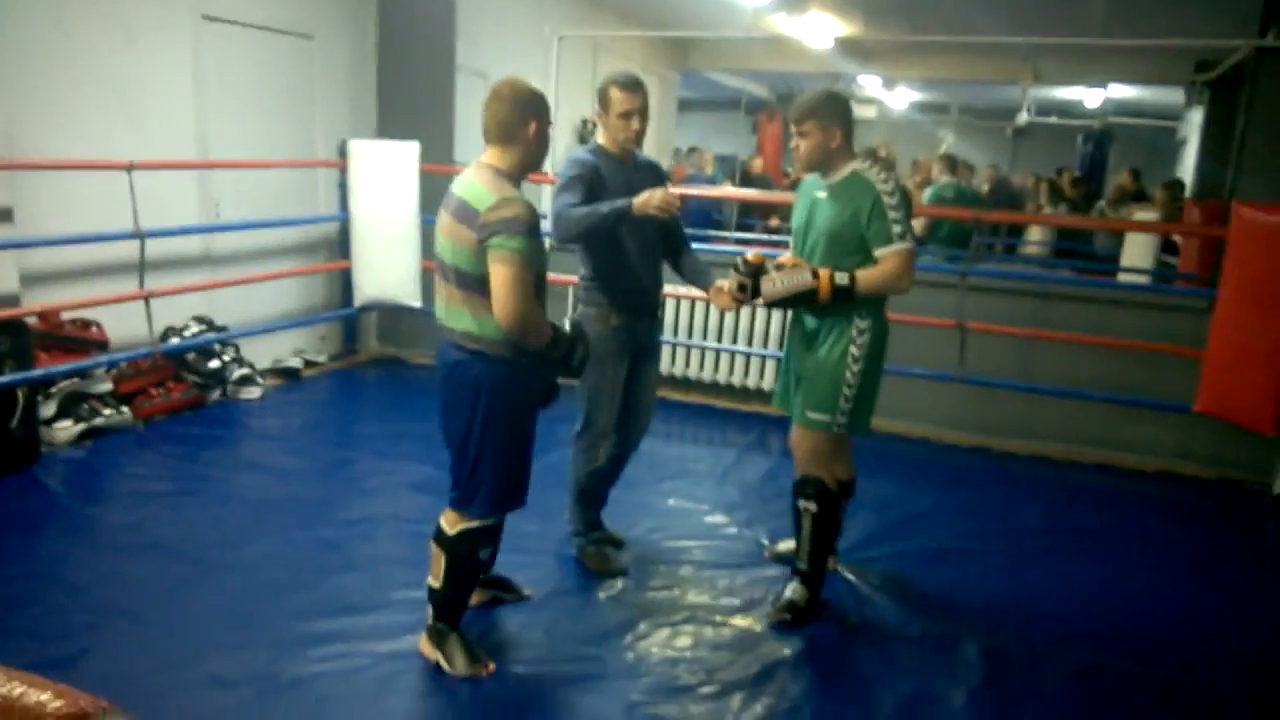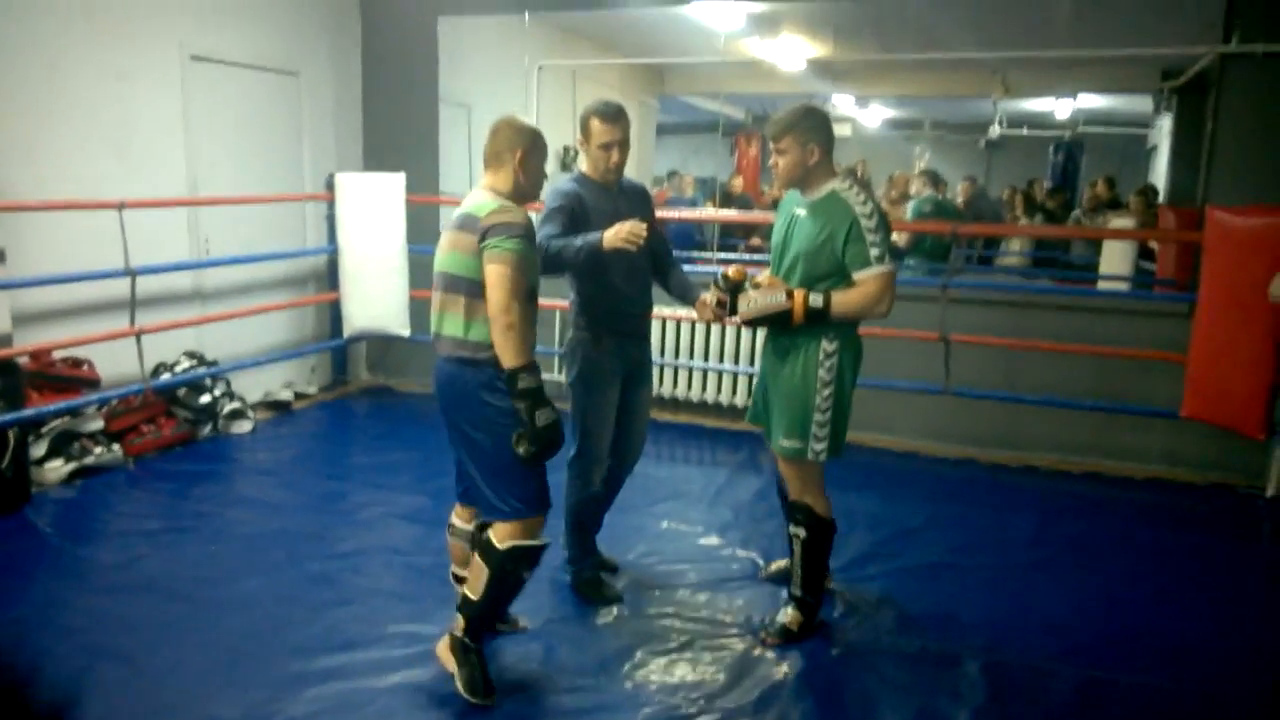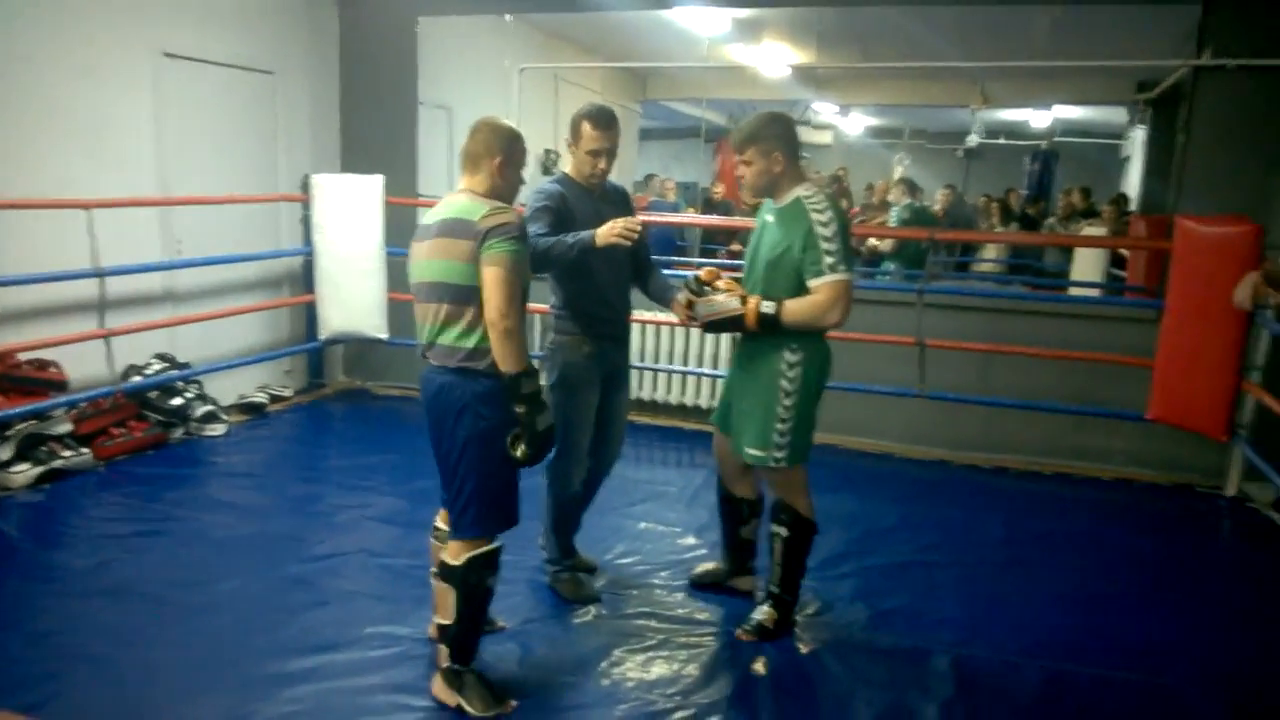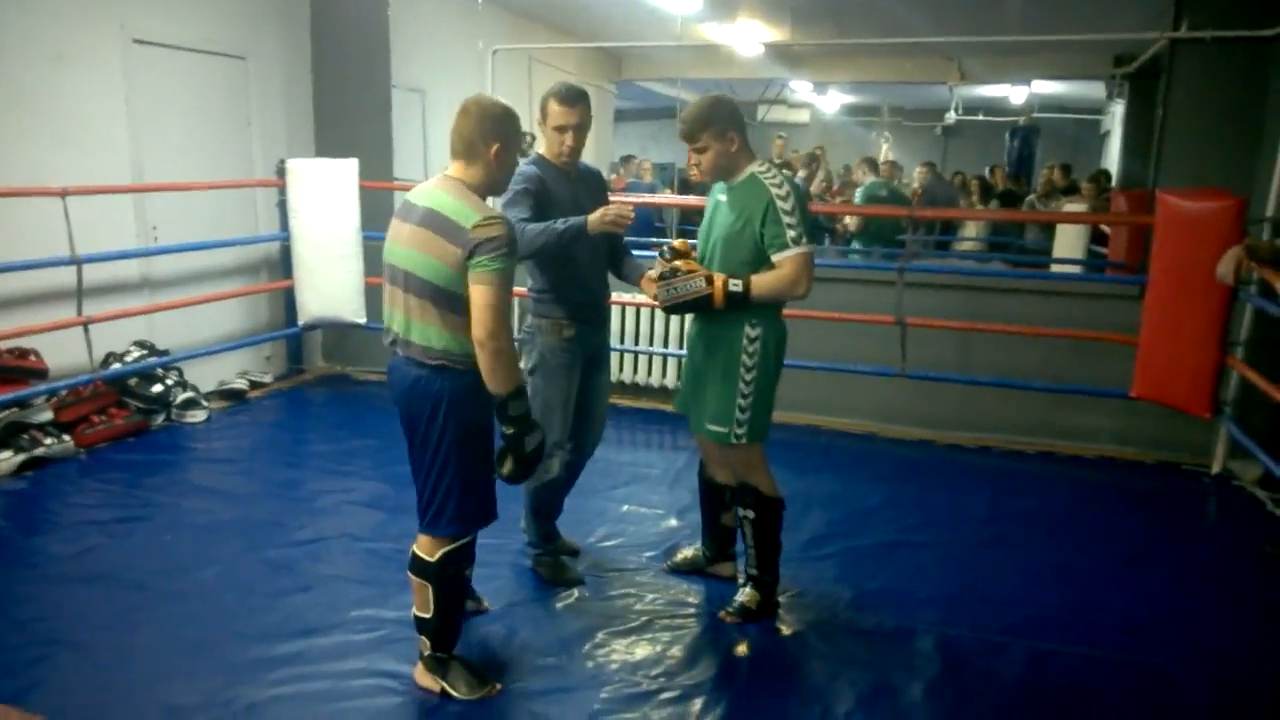
dt=0.4s
person 1, frame 1
left shoulder: (467, 184)
right shoulder: (510, 209)
right elbow: (512, 313)
left wrist: (543, 348)
right wrist: (558, 345)
left hip: (466, 355)
right hip: (489, 369)
left knee: (496, 487)
right knee: (474, 502)
left ankle: (477, 580)
right ankle: (439, 630)
person 1, frame 2
left shoulder: (468, 211)
right shoulder: (507, 218)
right elbow: (505, 314)
right wrist: (533, 396)
left hip: (456, 369)
right hip: (484, 378)
left knee: (475, 500)
right knee: (523, 518)
left ankle: (475, 607)
right ankle: (464, 638)
person 1, frame 3
left shoulder: (431, 222)
right shoulder: (500, 221)
right elbow: (502, 320)
right wrist: (528, 398)
left hip: (439, 376)
right hip: (478, 386)
left knee: (458, 506)
right knee: (476, 531)
left ankle: (448, 614)
right ankle: (453, 670)
person 1, frame 4
left shoulder: (413, 200)
right shoulder: (487, 227)
right elbow: (489, 338)
right wrist: (518, 416)
left hip: (404, 367)
right hip: (446, 383)
left knee: (445, 503)
right knee: (448, 522)
left ankle: (447, 593)
right ankle: (434, 659)
person 2, frame 1
left shoulder: (875, 189)
right shoulder: (809, 185)
left elbow: (899, 273)
left wrist: (824, 284)
right wrist: (766, 274)
left hip: (849, 333)
right hip: (808, 328)
left knee: (808, 447)
right knee: (829, 443)
left ankle: (808, 583)
right ankle: (819, 542)
person 2, frame 2
left shoulder: (854, 209)
right shoulder: (791, 202)
left elbow: (879, 297)
left wrist: (799, 305)
right wrist: (747, 288)
left hip: (820, 355)
right hip: (782, 347)
left knee: (798, 472)
right knee: (791, 466)
left ankle: (805, 604)
right ankle: (808, 562)
person 2, frame 3
left shoulder: (817, 216)
right shoulder: (770, 207)
left elbow: (832, 308)
left wrist: (751, 312)
right wrist: (723, 287)
left hip: (788, 361)
right hip: (752, 354)
left knee: (784, 479)
right knee: (729, 457)
left ankle: (781, 603)
right ankle: (737, 565)
person 2, frame 4
left shoulder: (772, 192)
right shoulder: (720, 188)
left elbow: (796, 280)
left wrist: (719, 289)
right wrist: (685, 263)
left hip: (746, 339)
right hip: (710, 333)
left knee: (743, 459)
right knee: (711, 449)
left ankle: (763, 583)
right ankle: (716, 551)
person 3, frame 1
left shoulder: (651, 171)
right shoulder: (583, 166)
left elbow: (673, 243)
right elbow: (564, 225)
left wrist: (709, 282)
right wrist: (631, 207)
left hip: (646, 320)
right hip: (604, 320)
left knee: (633, 428)
right knee: (598, 430)
left ankle: (588, 514)
right ankle: (586, 534)
person 3, frame 2
left shoulder: (638, 194)
right shoulder: (568, 195)
left elbow: (662, 261)
right elbow: (544, 254)
left wrist: (694, 296)
right wrist: (602, 241)
left hip: (637, 342)
right hip: (595, 344)
left knee: (627, 451)
right knee: (591, 456)
left ankle: (584, 540)
right ankle: (581, 562)
person 3, frame 3
left shoulder: (618, 197)
right shoulder: (551, 196)
left elbow: (641, 265)
right elbow: (533, 253)
left wrist: (672, 297)
right wrist: (594, 238)
left hip: (616, 344)
right hip: (574, 346)
left knee: (605, 452)
right knee: (571, 457)
left ankle: (562, 539)
right ankle: (560, 562)
person 3, frame 4
left shoulder: (593, 179)
right shoulder: (528, 179)
left elbow: (611, 248)
right elbow: (518, 239)
left wrist: (641, 274)
right wrist: (585, 224)
left hip: (595, 327)
right hip: (553, 330)
left knee: (587, 435)
right knee: (551, 442)
left ankle: (543, 521)
right ankle: (541, 545)
